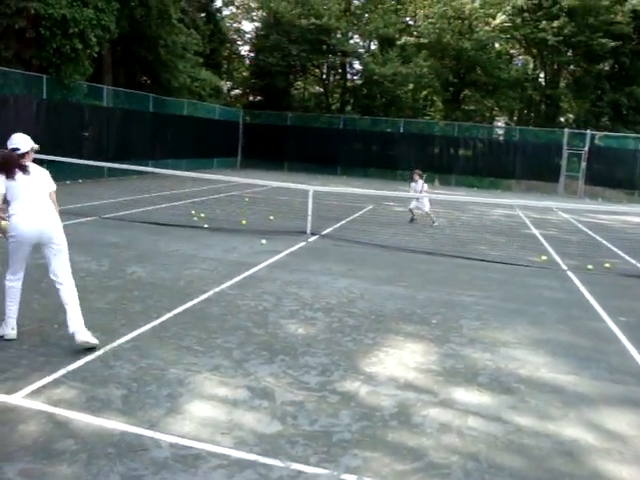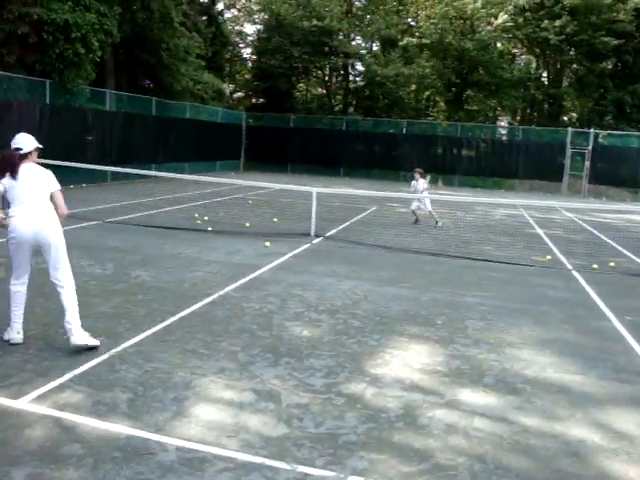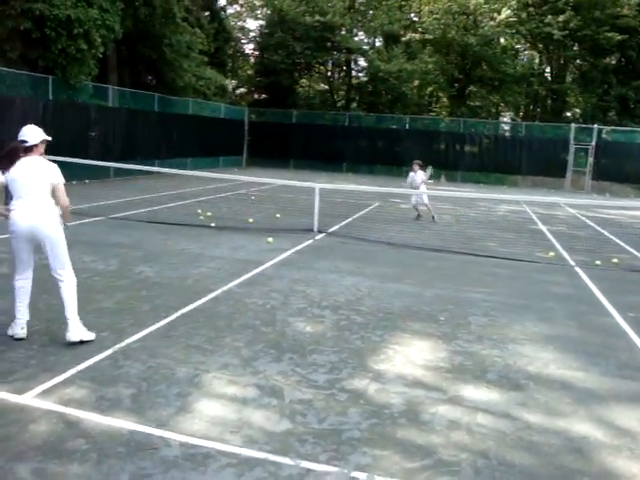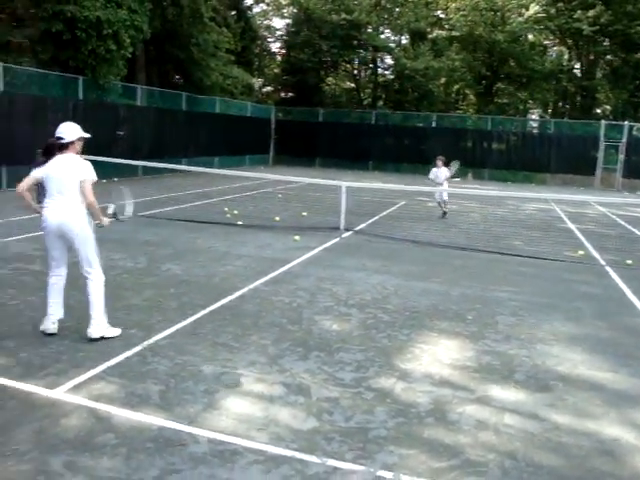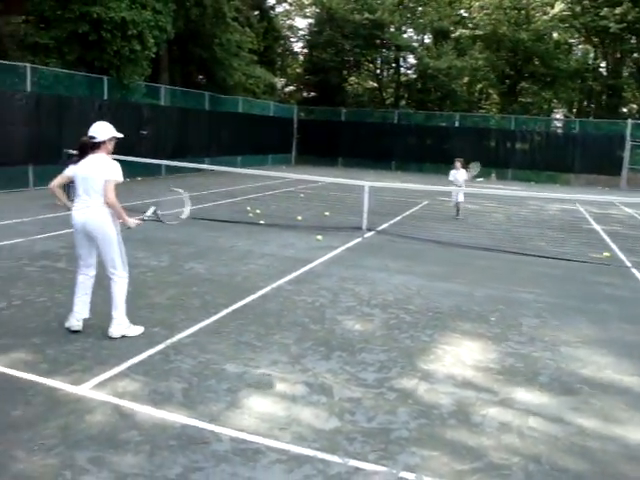
dt=0.1s
person 1, frame 1
right shoulder: (42, 173)
right elbow: (55, 207)
left hip: (21, 226)
right hip: (49, 224)
right knee: (63, 279)
right ankle: (79, 331)
person 1, frame 2
right shoulder: (46, 173)
right elbow: (63, 211)
right wrist: (56, 226)
left hip: (20, 228)
right hip: (47, 226)
left knee: (19, 281)
right knee: (64, 282)
right ankle: (76, 332)
person 1, frame 3
right shoulder: (50, 167)
right elbow: (64, 203)
right wrist: (65, 219)
left hip: (19, 223)
right hip: (47, 222)
left knee: (23, 275)
right knee: (65, 276)
left ankle: (20, 326)
right ankle: (74, 329)
person 1, frame 4
left shoulder: (48, 165)
right shoulder: (83, 165)
left elbow: (21, 189)
right elbow: (89, 199)
left wrist: (37, 207)
right wrist: (100, 218)
left hip: (51, 219)
right hip: (76, 219)
left knee: (57, 271)
right knee: (93, 273)
left ankle: (50, 321)
right ankle: (97, 325)
person 1, frame 5
left shoulder: (79, 163)
right shoulder: (111, 164)
left elbow: (54, 186)
right elbow: (109, 199)
left wrist: (70, 206)
right wrist: (126, 219)
left hip: (79, 218)
right hip: (101, 219)
left knee: (85, 269)
right knee: (118, 272)
left ankle: (76, 319)
right ankle: (118, 324)
